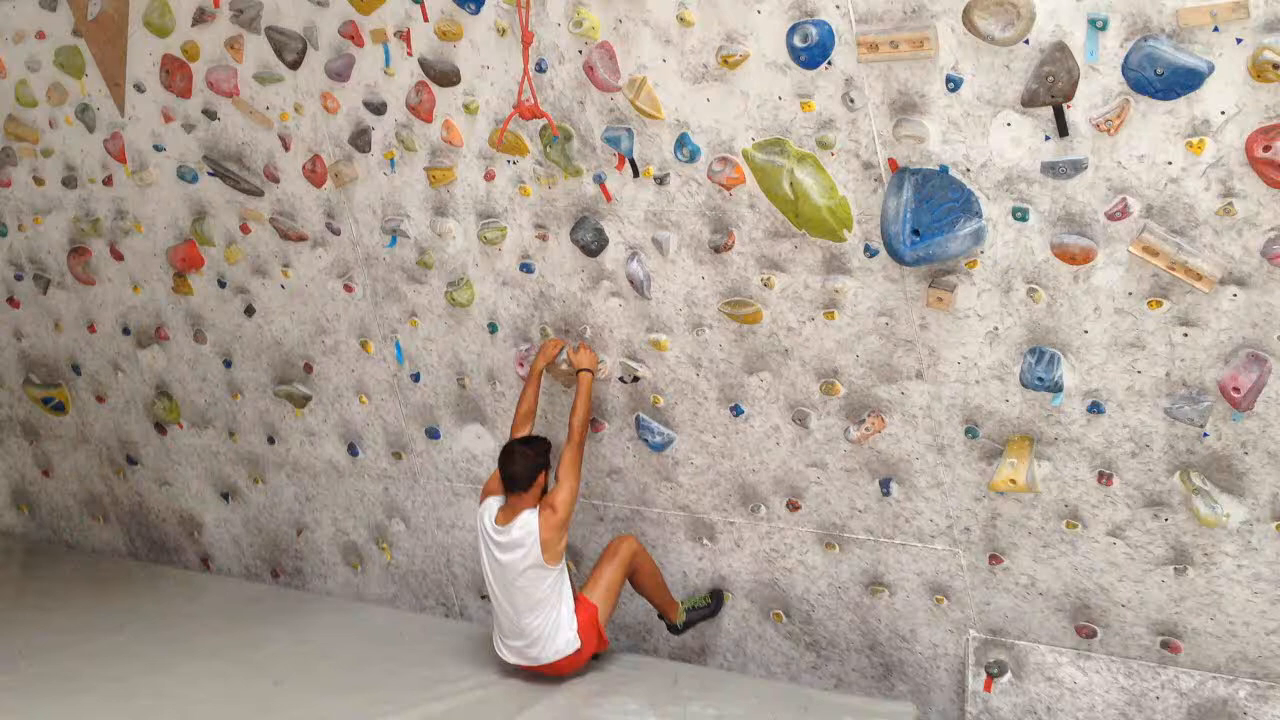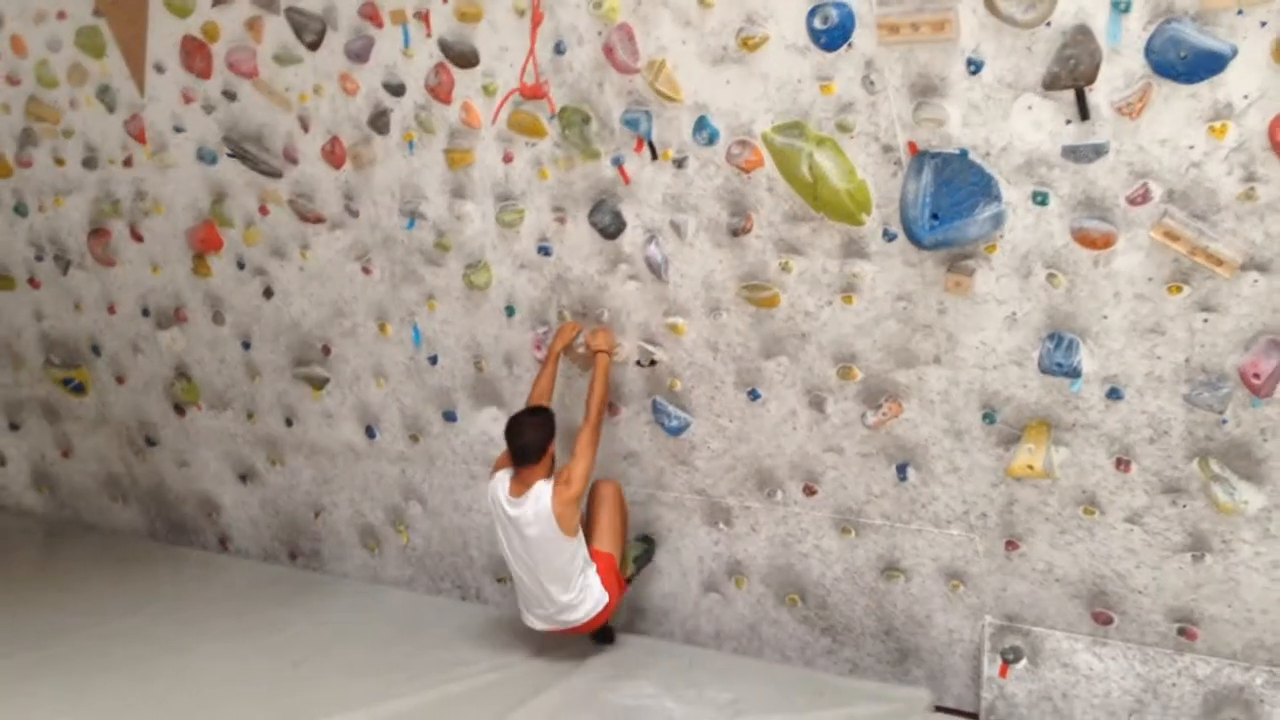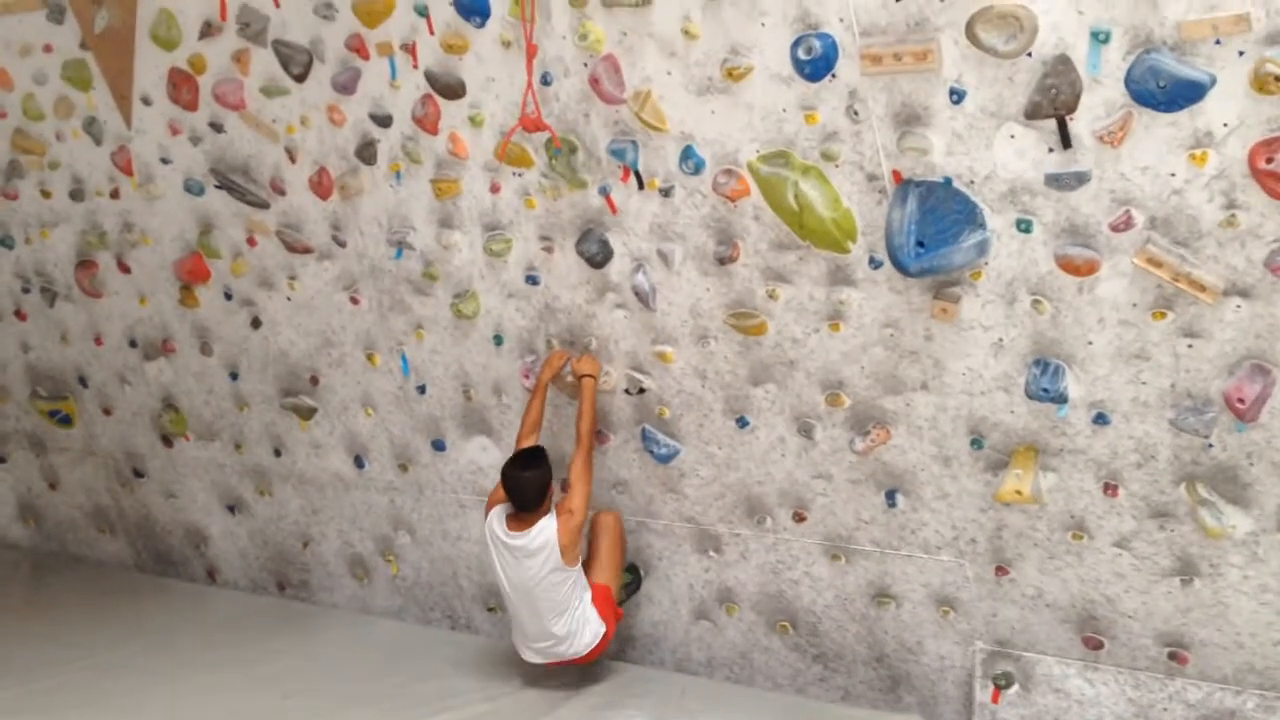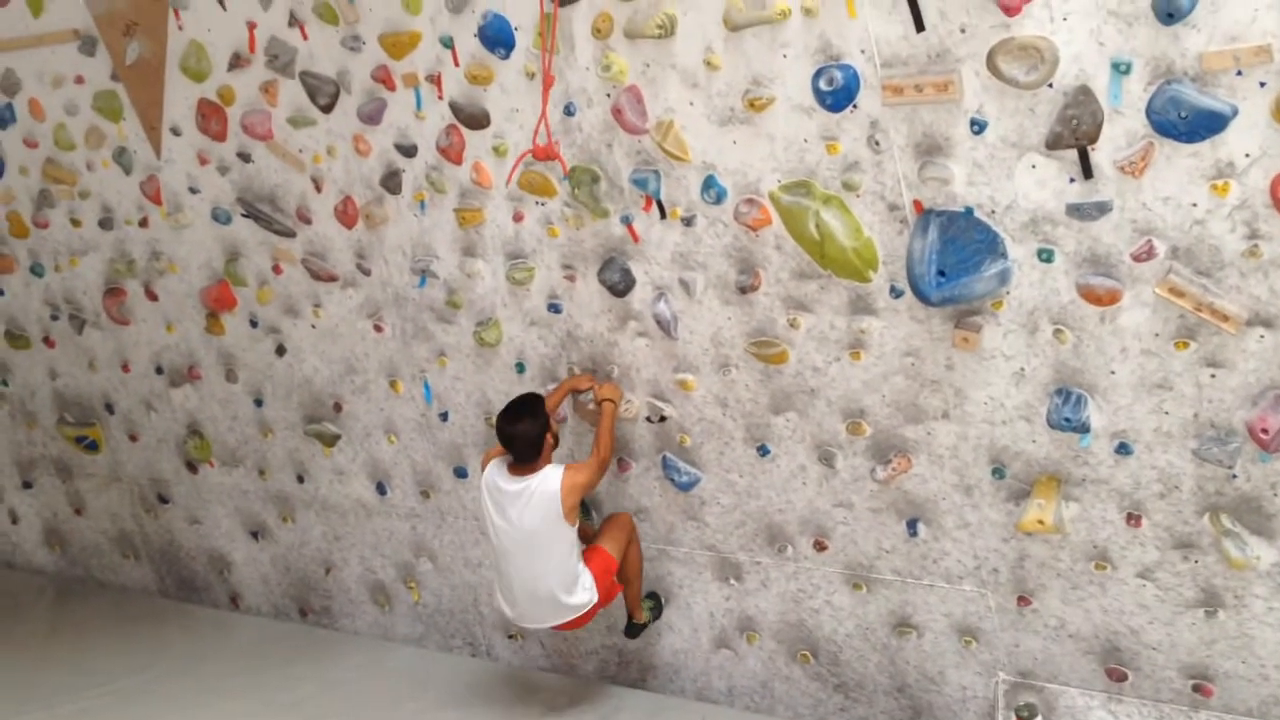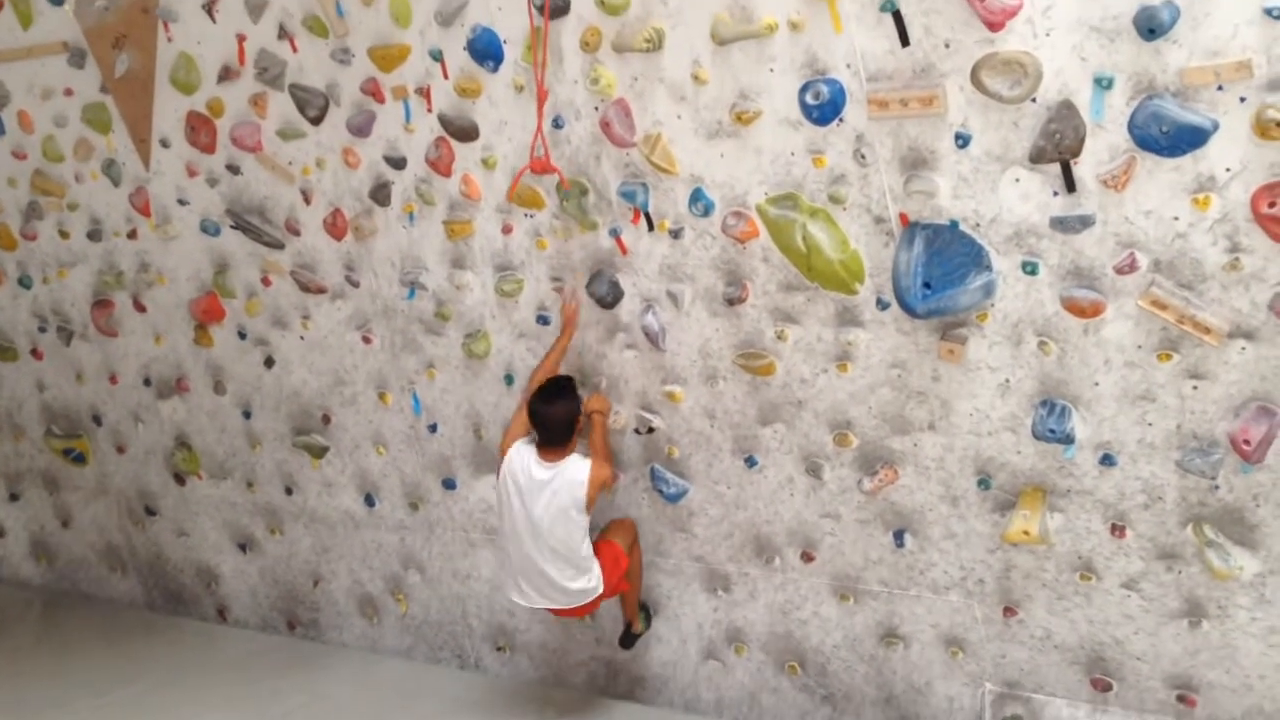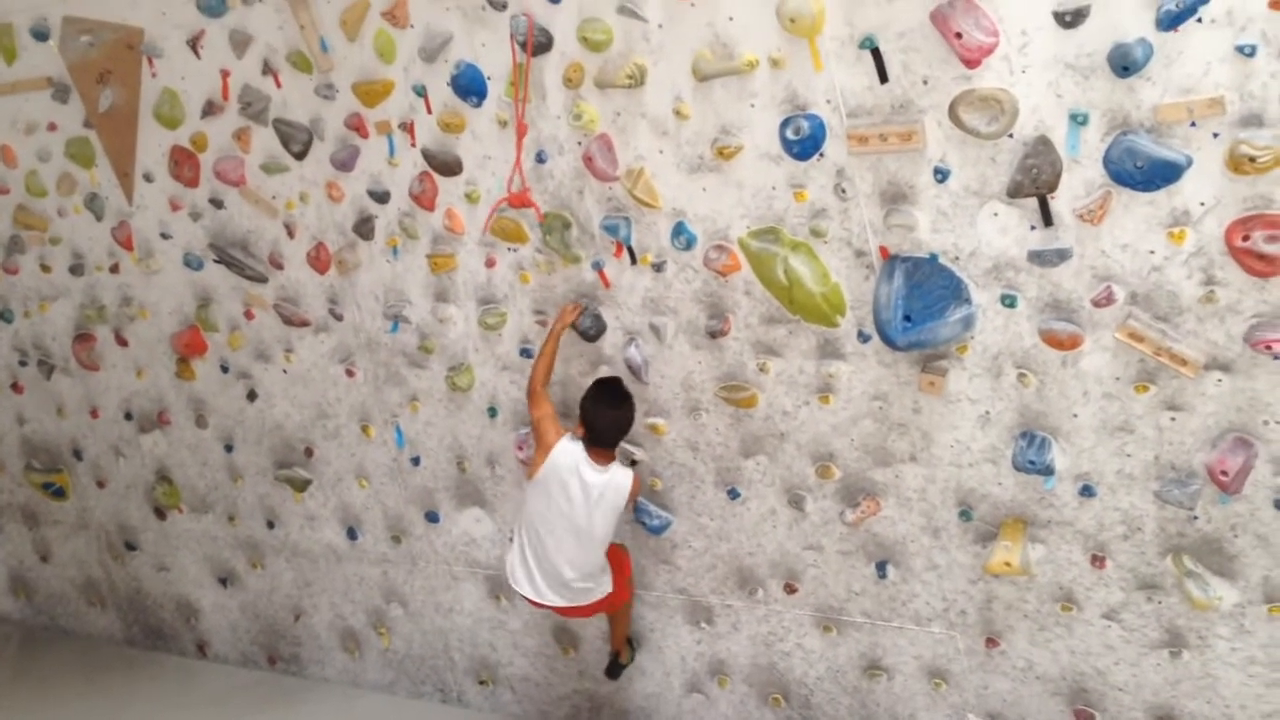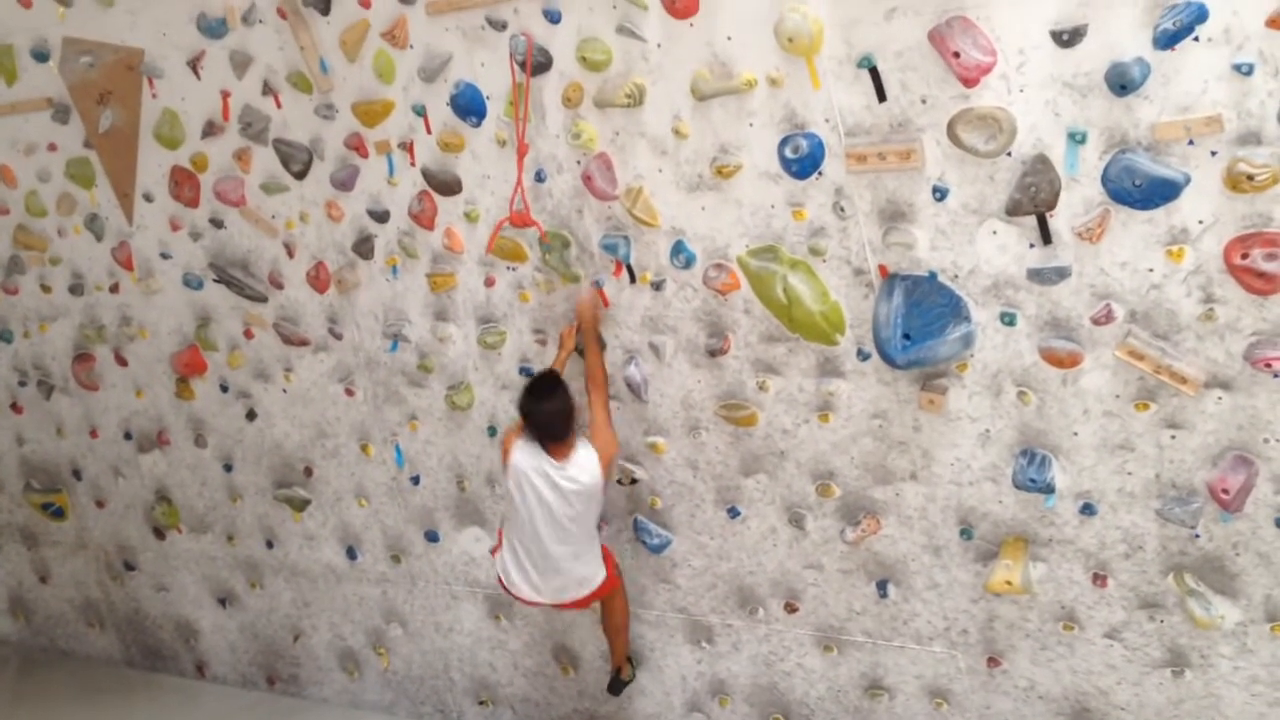
dt=0.7s
person 1, frame 1
left shoulder: (488, 507)
right shoulder: (548, 522)
left elbow: (519, 436)
right elbow: (575, 441)
left wrist: (538, 367)
right wrist: (585, 373)
left hip: (512, 653)
right hip: (561, 655)
right knee: (627, 547)
right ankle: (675, 615)
person 1, frame 2
left shoulder: (498, 481)
right shoulder: (563, 494)
left elbow: (532, 412)
right elbow: (593, 419)
left wrist: (556, 349)
right wrist: (602, 354)
left hip: (538, 619)
right hip: (590, 611)
right knee: (606, 488)
right ankle: (623, 568)
person 1, frame 3
left shoulder: (493, 515)
right shoulder: (563, 526)
left elbow: (524, 442)
right elbow: (584, 446)
left wrist: (544, 378)
right wrist: (588, 380)
left hip: (531, 652)
right hip: (584, 646)
right knee: (607, 520)
right ankle: (617, 591)
person 1, frame 4
left shoulder: (490, 467)
right shoulder: (568, 481)
left elbow: (523, 427)
right elbow: (601, 456)
left wrist: (566, 386)
right wrist: (608, 403)
left hip: (515, 609)
right hip: (571, 609)
right knee: (623, 523)
right ankle: (638, 616)
person 1, frame 5
left shoulder: (512, 450)
right shoulder: (594, 474)
left elbow: (533, 389)
left wrist: (565, 333)
right wrist: (599, 415)
left hip: (524, 589)
right hip: (578, 598)
right knee: (625, 530)
right ankle: (633, 625)
person 1, frame 6
left shoulder: (554, 448)
right shoulder: (628, 482)
left elbow: (536, 387)
left wrist: (559, 326)
left hip: (527, 583)
right hip: (586, 597)
right knee: (620, 555)
right ankle: (620, 654)
person 1, frame 7
left shoulder: (513, 451)
right shoulder: (600, 457)
left elbow: (537, 410)
right elbow: (599, 394)
left wrist: (561, 354)
right wrist: (591, 335)
left hip: (517, 583)
right hip: (580, 586)
right knee: (614, 590)
right ankle: (621, 670)
